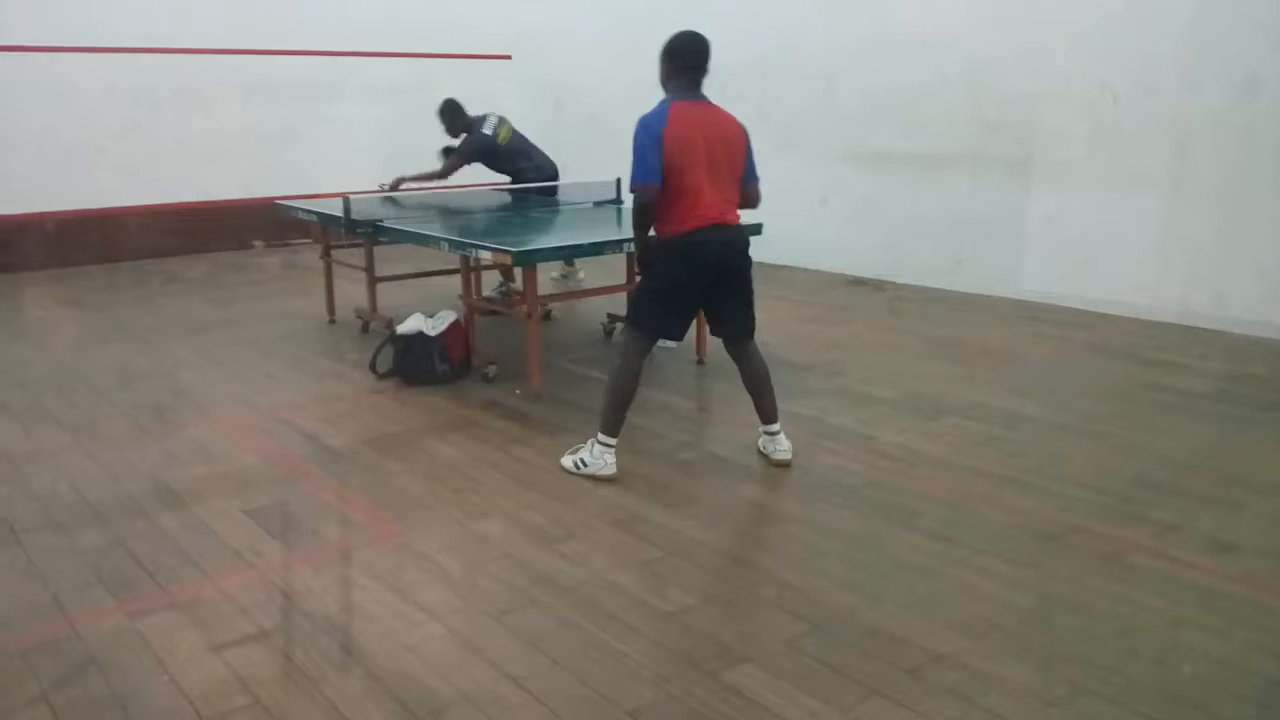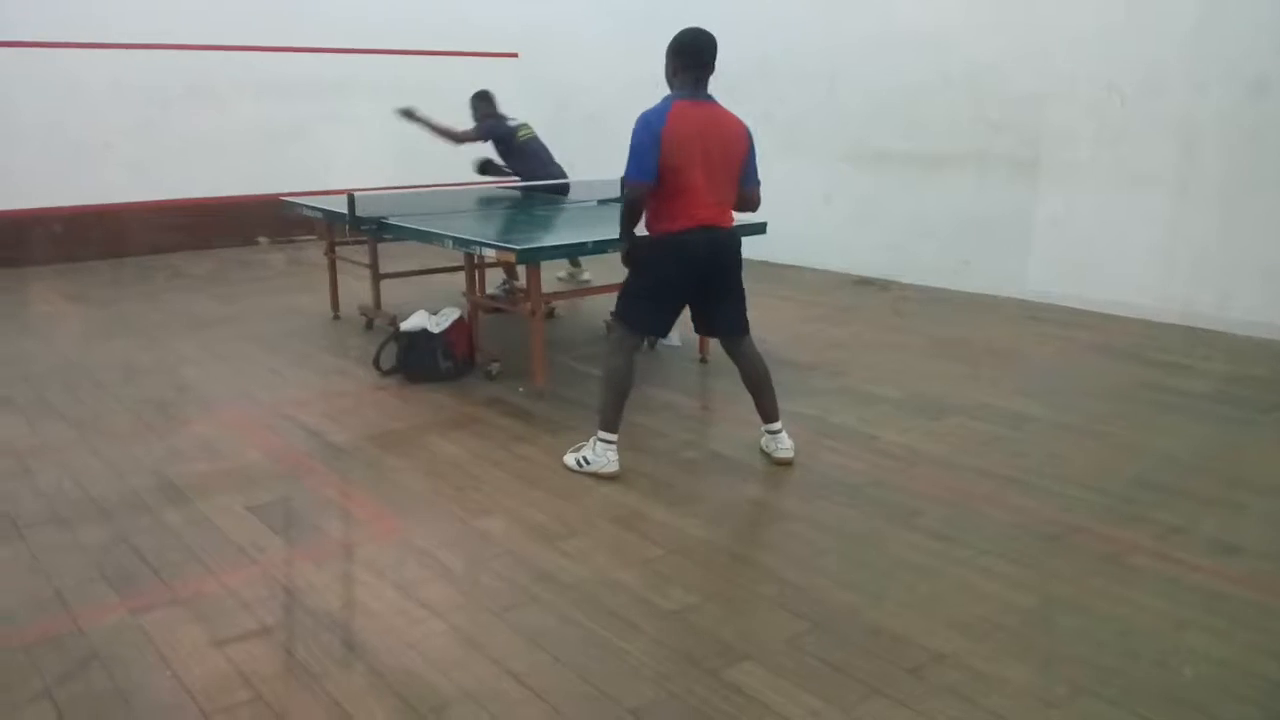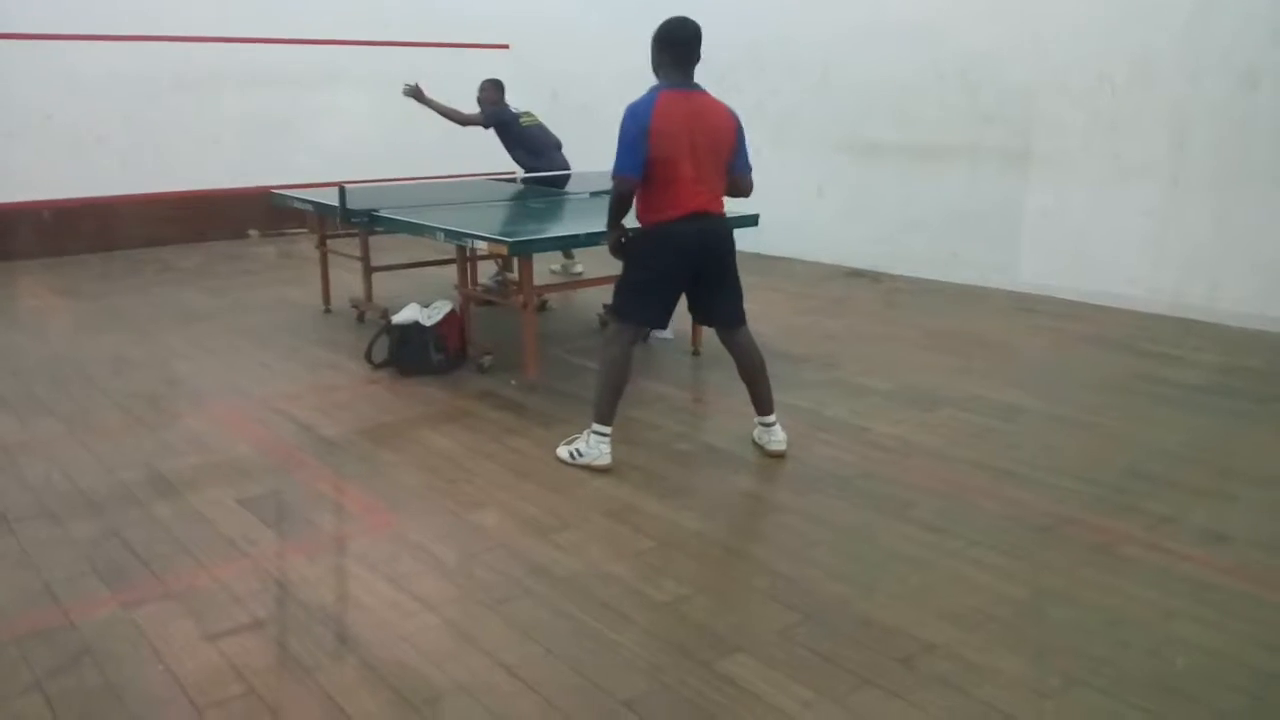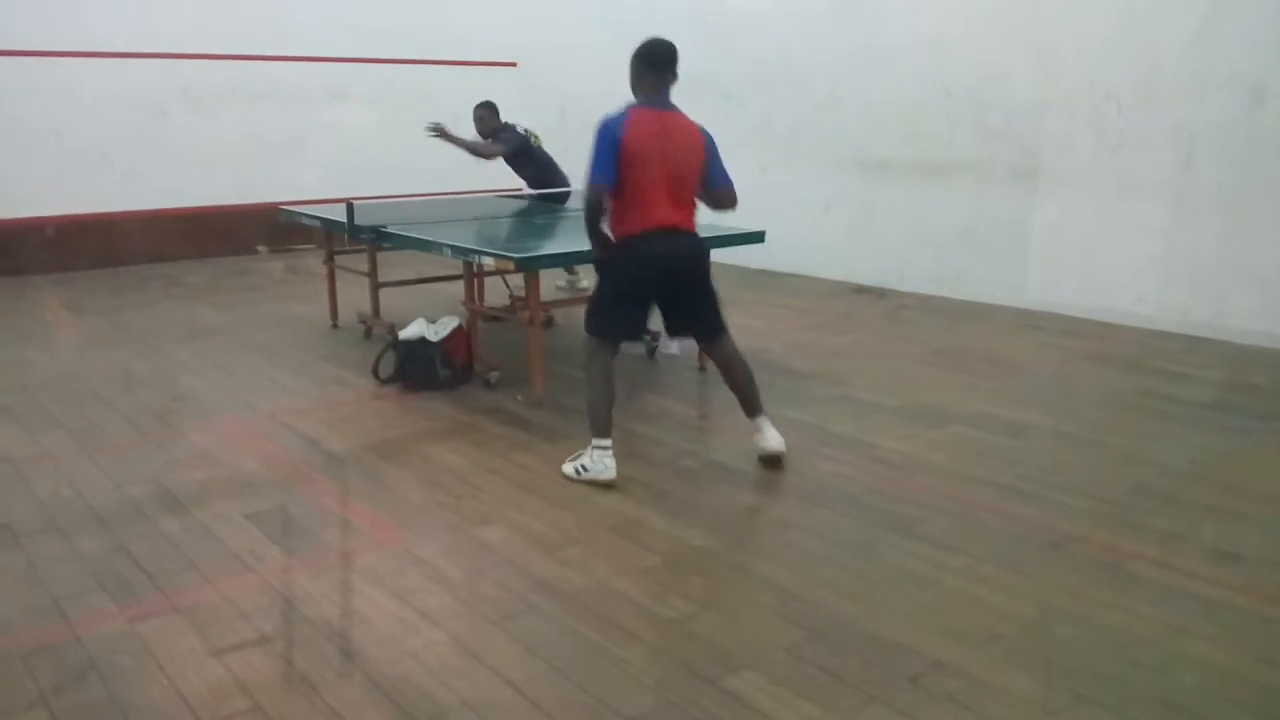
dt=0.3s
person 1, frame 1
left shoulder: (654, 123)
right shoulder: (733, 125)
left elbow: (647, 196)
right elbow: (751, 197)
left wrist: (641, 240)
left hip: (682, 247)
right hip: (731, 242)
left knee: (633, 345)
right knee: (742, 344)
left ankle: (603, 450)
right ankle: (775, 437)
person 1, frame 2
left shoulder: (655, 121)
right shoulder: (737, 128)
left elbow: (636, 193)
right elbow: (750, 201)
left wrist: (626, 238)
left hip: (670, 247)
right hip: (721, 245)
left knee: (623, 341)
right knee: (738, 342)
left ankle: (604, 448)
right ankle: (776, 435)
person 1, frame 3
left shoulder: (642, 112)
right shoulder: (725, 115)
left elbow: (625, 185)
right elbow: (742, 186)
left wrist: (614, 228)
left hip: (663, 237)
right hip: (714, 233)
left knee: (621, 334)
right knee: (735, 332)
left ankle: (598, 440)
right ankle: (770, 427)
person 1, frame 4
left shoulder: (616, 127)
right shoulder: (696, 135)
left elbow: (596, 196)
right elbow: (724, 200)
left wrist: (595, 237)
left hip: (633, 250)
right hip: (684, 248)
left knee: (600, 346)
right knee: (718, 343)
left ankle: (599, 454)
right ankle: (764, 429)
person 2, frame 1
left shoulder: (474, 141)
right shoulder: (490, 118)
left elbow: (443, 173)
left wrist: (405, 179)
right wrist: (460, 155)
left hip: (532, 178)
right hip: (548, 170)
left ankle: (509, 285)
right ankle: (570, 268)
person 2, frame 2
left shoulder: (495, 126)
right shoulder: (516, 125)
left elbow: (457, 138)
left wrist: (418, 118)
right wrist: (501, 170)
left hip: (542, 185)
right hip: (559, 181)
left ankle: (512, 283)
right ankle: (577, 270)
person 2, frame 3
left shoulder: (499, 113)
right shoulder: (523, 115)
left elbow: (463, 119)
right elbow: (556, 143)
left wrist: (425, 100)
left hip: (544, 173)
right hip: (560, 169)
left ankle: (505, 274)
right ankle: (570, 262)
person 2, frame 4
left shoulder: (509, 135)
right shoulder: (505, 131)
left elbow: (488, 153)
left wrist: (450, 137)
left hip: (554, 189)
right hip: (554, 188)
right ankle: (574, 277)
